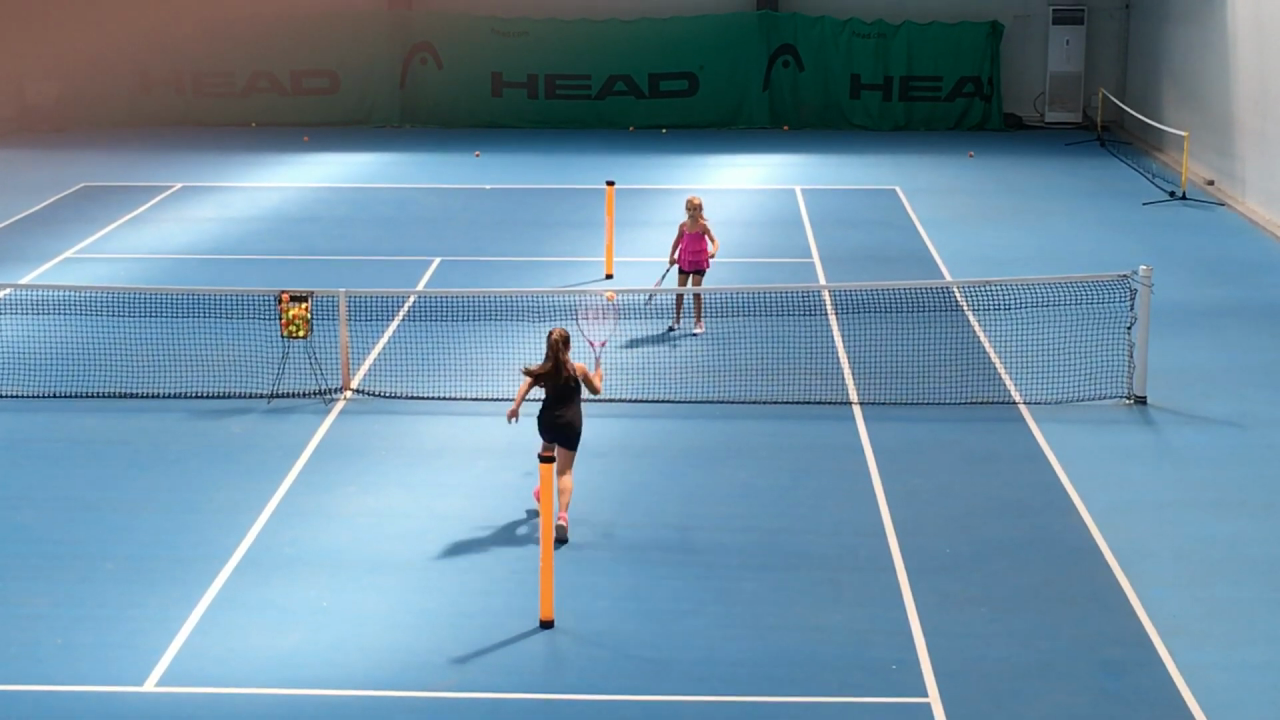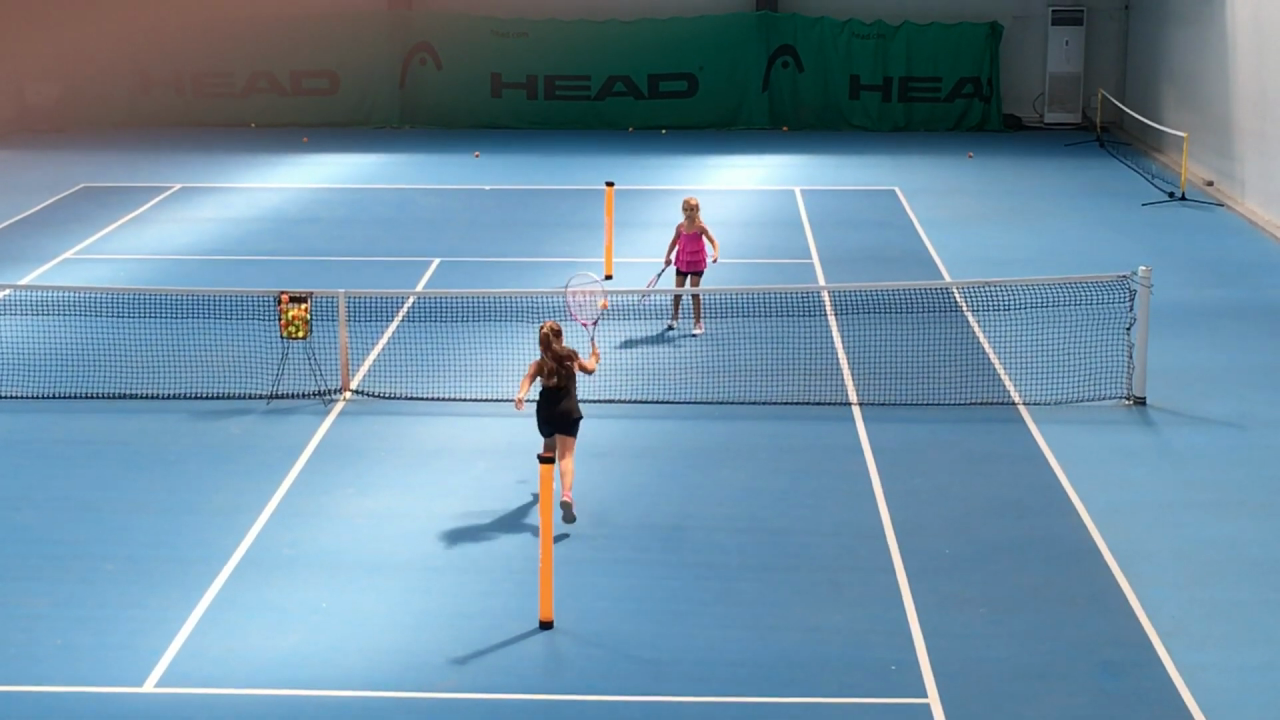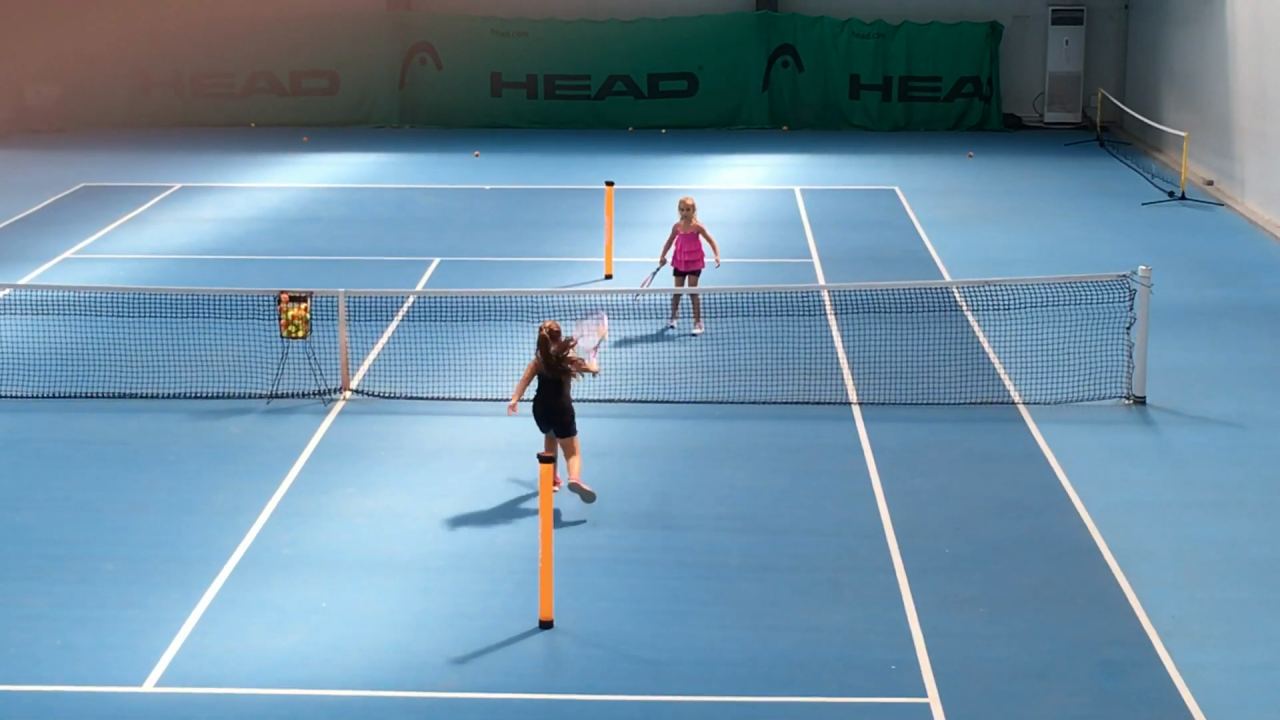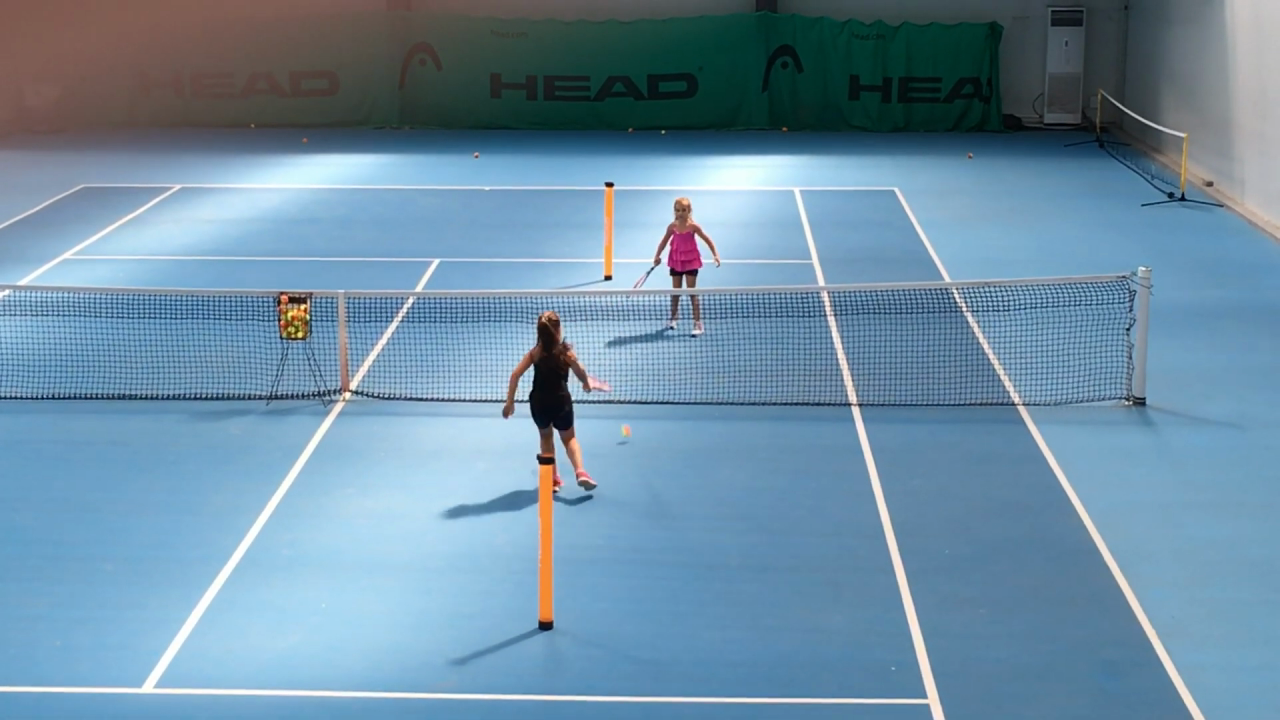
dt=0.1s
person 1, frame 1
left shoulder: (543, 369)
right shoulder: (578, 369)
left elbow: (526, 384)
right elbow: (596, 390)
left wrist: (515, 406)
right wrist: (598, 374)
left hip: (547, 421)
right hip: (570, 424)
left knee: (547, 448)
right knee: (565, 473)
left ankle: (541, 491)
right ankle: (561, 518)
person 1, frame 2
left shoulder: (539, 364)
right shoulder: (572, 358)
left elbow: (528, 378)
right elbow: (590, 369)
left wrist: (520, 395)
right wrist: (595, 356)
left hip: (545, 414)
right hip: (568, 412)
left knee: (549, 446)
right knee: (566, 458)
right ankle: (566, 495)
person 1, frame 3
left shoulder: (538, 361)
right shoulder: (568, 358)
left elbow: (523, 383)
right elbow: (590, 370)
left wrist: (514, 400)
right wrist: (593, 366)
left hip: (541, 410)
right hip: (562, 410)
left knee: (550, 440)
right knee: (572, 453)
left ankle: (553, 480)
right ankle: (575, 480)
person 1, frame 4
left shoulder: (535, 352)
right shoulder: (566, 352)
left elbow: (516, 375)
right elbow: (580, 373)
left wrist: (509, 401)
right wrist: (586, 384)
left hip: (538, 403)
right hip: (561, 402)
left knee: (546, 438)
right knee: (569, 439)
left ankle: (552, 479)
right ankle: (580, 473)
